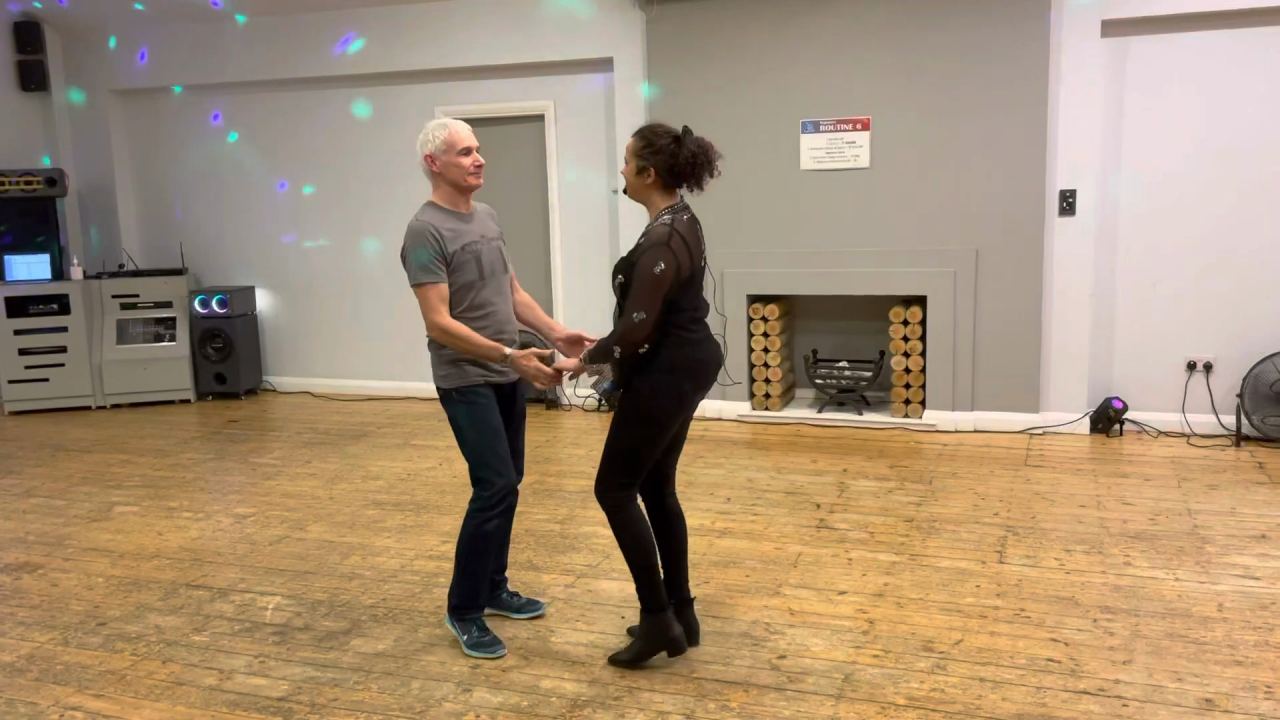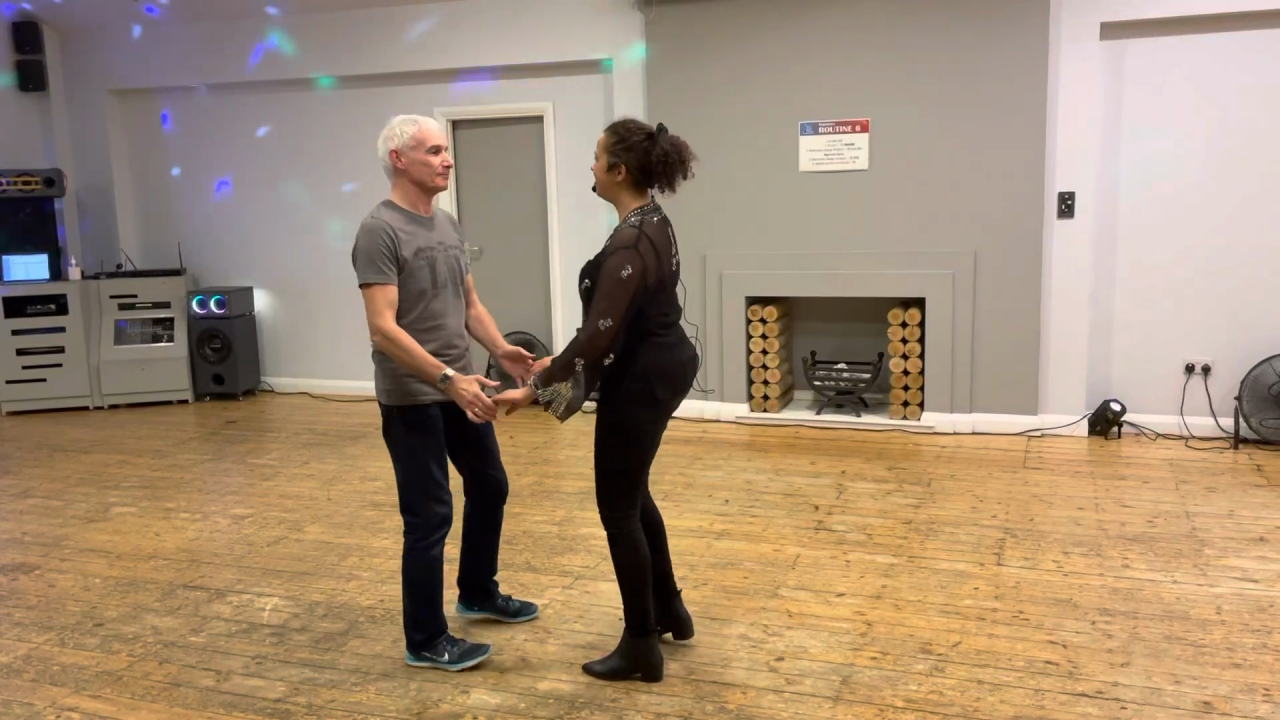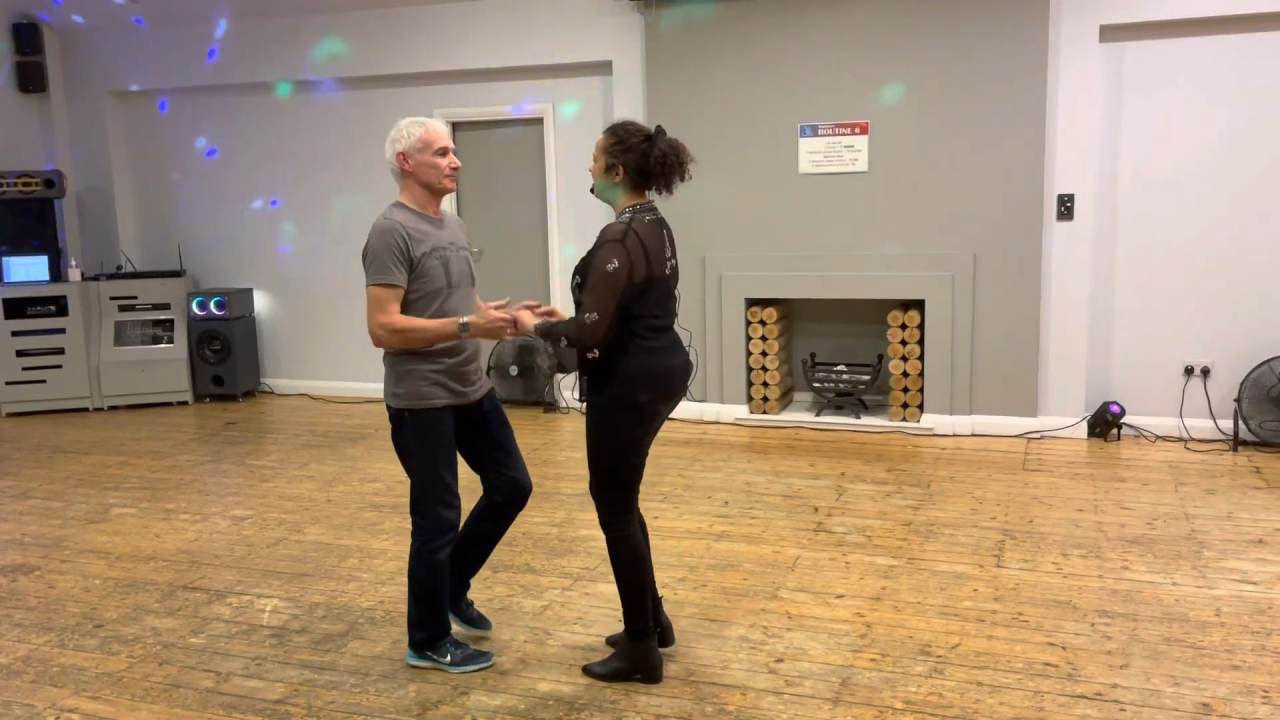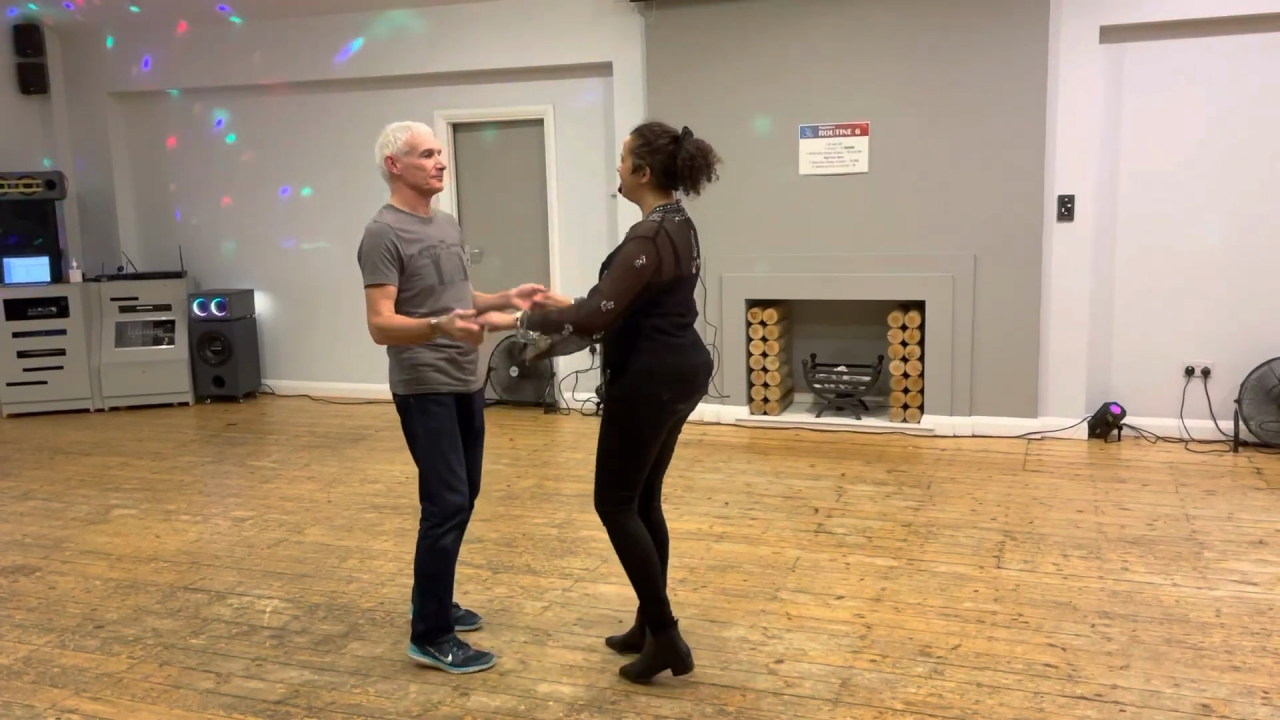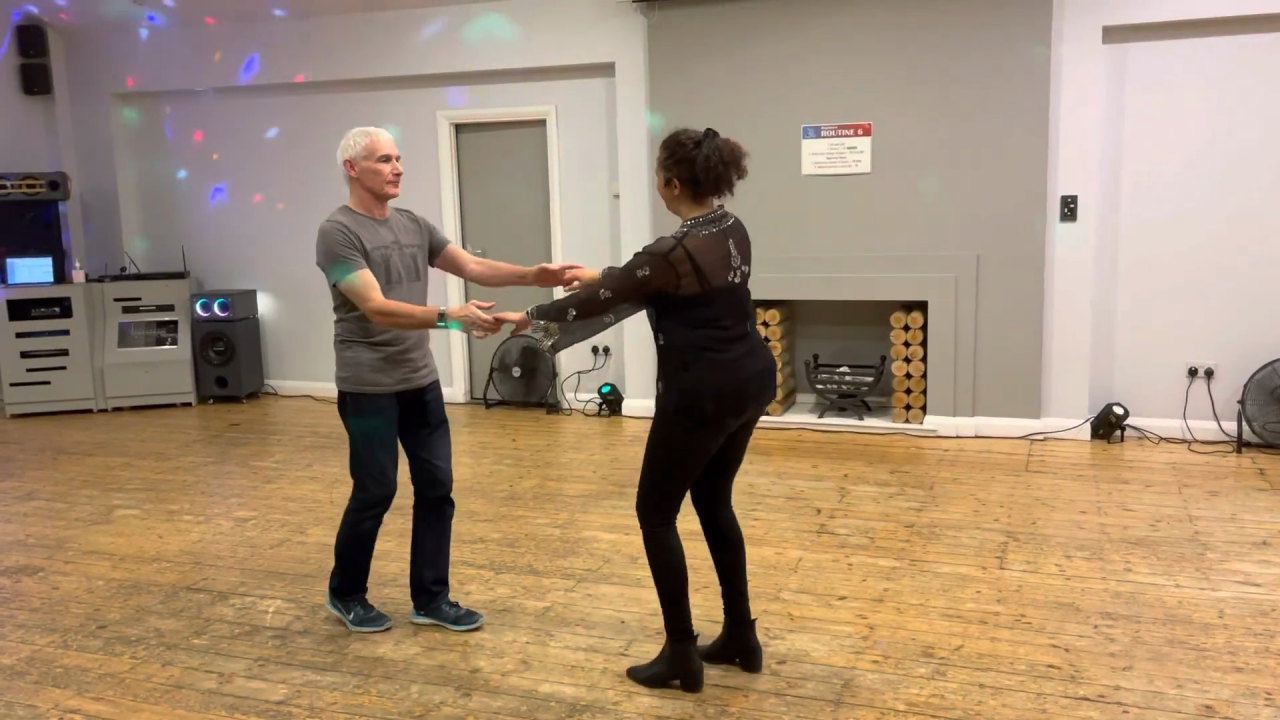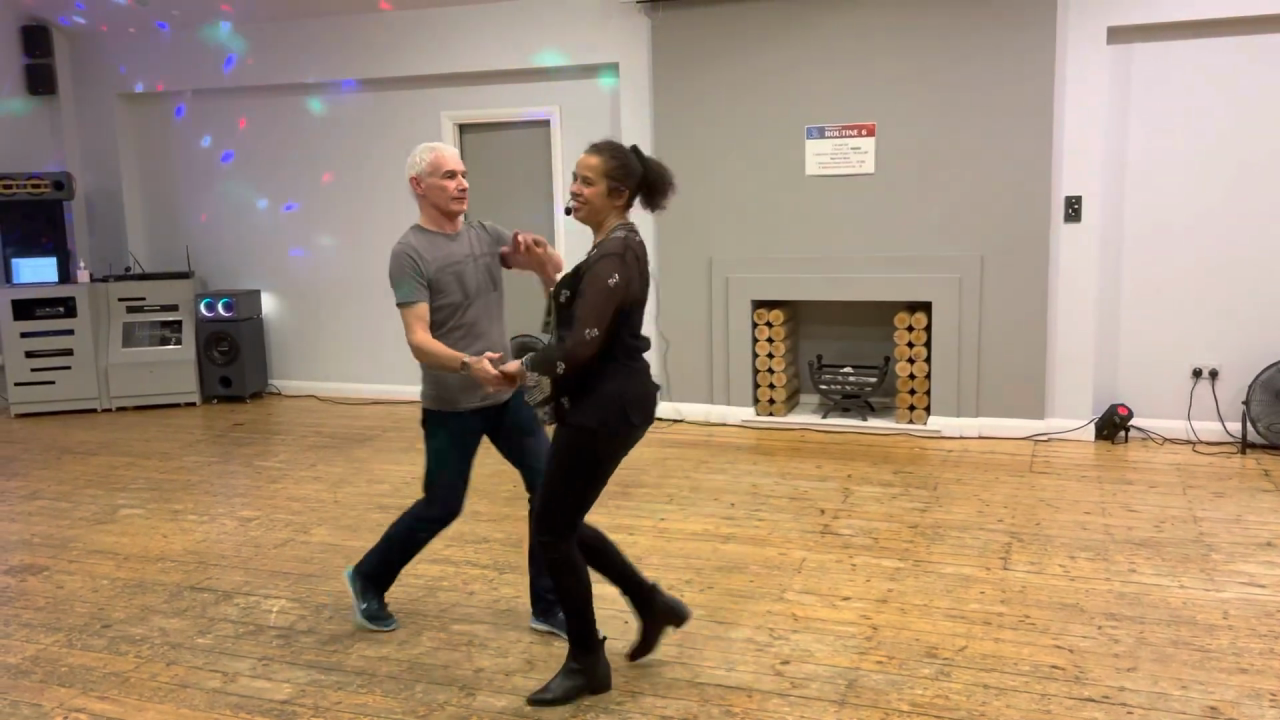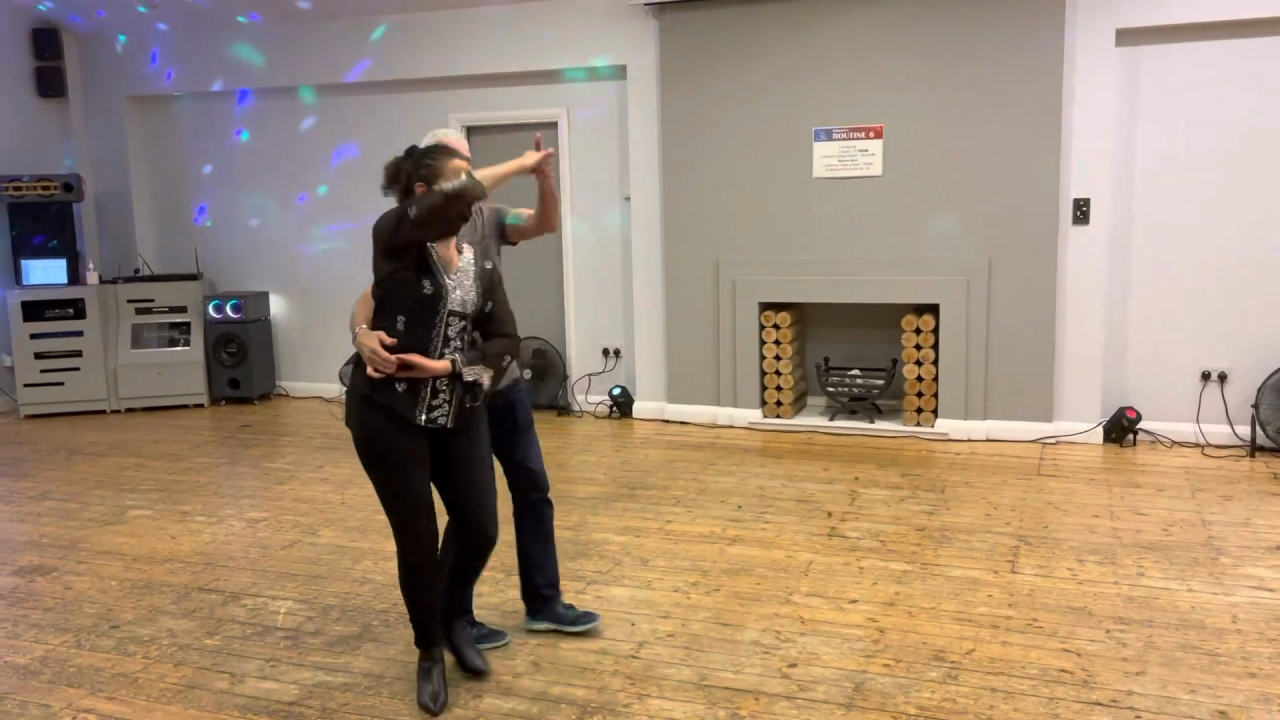
dt=0.7s
person 1, frame 1
left shoulder: (661, 239)
right shoulder: (682, 222)
left elbow: (637, 328)
left wrist: (584, 361)
right wrist: (598, 348)
left hip: (667, 373)
right hip: (688, 363)
left knee: (615, 488)
right knee: (657, 487)
left ankle: (659, 620)
right ankle: (679, 614)
person 1, frame 2
left shoulder: (628, 243)
right shoulder: (654, 223)
left elbow: (599, 336)
left wrist: (536, 389)
right wrist: (559, 363)
left hip: (640, 382)
right hip: (665, 366)
left knee: (617, 509)
right knee: (633, 494)
left ankle: (641, 647)
right ankle: (670, 609)
person 1, frame 3
left shoulder: (618, 237)
right shoulder: (655, 226)
left elbow: (592, 330)
left wrist: (537, 327)
right wrist: (562, 319)
left hip: (629, 382)
right hip: (662, 369)
left knee: (616, 509)
right knee: (615, 496)
left ankle: (641, 649)
right ankle: (651, 619)
person 1, frame 4
left shoulder: (648, 236)
right shoulder: (678, 225)
left elbow: (599, 316)
left wrist: (520, 318)
right wrist: (567, 303)
left hip: (650, 380)
right hip: (680, 371)
left knee: (615, 504)
right knee: (641, 499)
left ankle: (665, 640)
right ankle: (649, 626)
person 1, frame 5
left shoulder: (675, 251)
right shoulder: (733, 231)
left elbow: (603, 301)
left wrist: (529, 317)
right wrist: (596, 274)
left hip: (701, 392)
right hip: (750, 379)
left knee: (656, 512)
right knee: (713, 501)
left ankle: (680, 654)
right ankle: (740, 638)
person 1, frame 6
left shoulder: (619, 252)
right shoulder: (602, 246)
left elbow: (579, 342)
left wrist: (521, 367)
right wrist: (547, 270)
left hip: (605, 407)
right hip: (580, 404)
left knee: (551, 529)
right knee: (560, 522)
left ankle: (587, 664)
right ankle: (652, 603)
person 1, frame 7
left shoulder: (480, 264)
right shoulder: (397, 236)
left elbow: (504, 343)
right elbow: (445, 199)
left wrist: (448, 367)
left hip: (457, 415)
right hip: (390, 411)
left knee: (481, 530)
right knee: (418, 539)
left ankle: (453, 623)
right ankle: (429, 656)
person 2, frame 1
left shoulder: (487, 218)
right shoulder: (426, 231)
right elbow: (439, 323)
left wrist: (556, 332)
right wrist: (511, 357)
left hip: (505, 374)
right hip: (466, 379)
left knee: (508, 482)
right knee: (495, 484)
left ankle: (492, 587)
right ankle: (465, 610)
person 2, frame 2
left shoulder: (448, 225)
right shoulder: (380, 231)
left elbow: (470, 304)
right elbow: (382, 328)
left wrist: (501, 349)
right wrist: (448, 378)
left hip: (457, 388)
right hip: (411, 397)
left knee: (490, 486)
right knee: (429, 515)
left ankle: (481, 593)
right ankle: (426, 641)
person 2, frame 3
left shoulder: (454, 226)
right shoulder: (392, 231)
right elbow: (383, 327)
left wrist: (505, 317)
right wrist: (468, 327)
left hip: (474, 390)
right hip: (422, 400)
left knee: (512, 485)
right knee: (438, 517)
left ankle: (452, 587)
right ankle: (429, 642)
person 2, frame 4
left shoulder: (448, 224)
right shoulder: (384, 233)
right elbow: (381, 325)
left wrist: (506, 300)
right wrist: (440, 327)
left hip: (466, 383)
right hip: (425, 388)
left knee: (464, 496)
right knee: (447, 501)
left ankle: (431, 601)
right ankle: (432, 637)
person 2, frame 5
left shoulder: (413, 225)
right shoulder: (337, 232)
left elbow: (471, 267)
right elbow: (375, 308)
left wrist: (533, 276)
right wrist: (448, 316)
left hip: (420, 378)
right hip: (367, 385)
left knee: (436, 487)
right knee: (376, 491)
left ankle: (430, 598)
right ankle: (346, 593)
person 2, frame 6
left shoulder: (486, 234)
right shoulder: (410, 253)
left elbow: (550, 268)
right elbow: (420, 338)
left wrist: (535, 251)
right wrist: (469, 365)
left hip: (510, 392)
right hip: (453, 401)
right knee: (442, 505)
left ankle: (548, 605)
right ankle: (369, 579)
person 2, frame 7
left shoulder: (488, 219)
left elbow: (545, 223)
right elbow: (370, 297)
left wrist: (543, 175)
right wrist: (363, 334)
left hip: (505, 379)
left knee: (532, 486)
left ankle: (544, 603)
